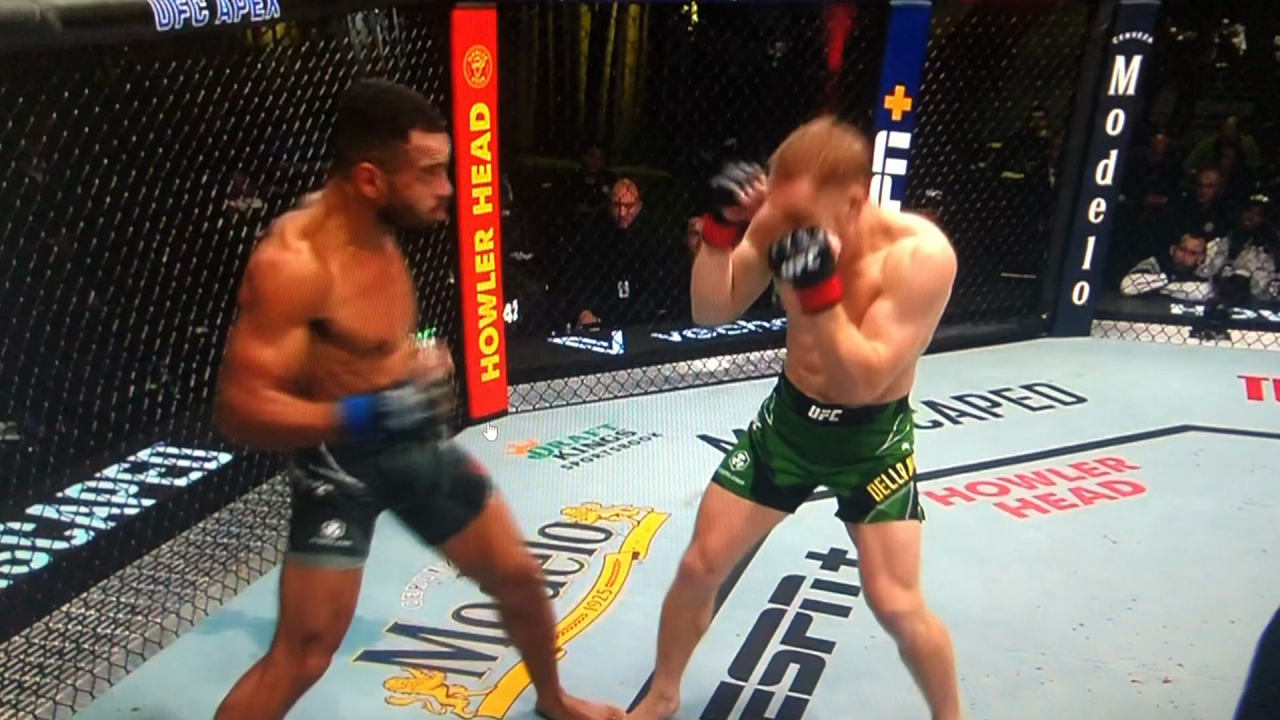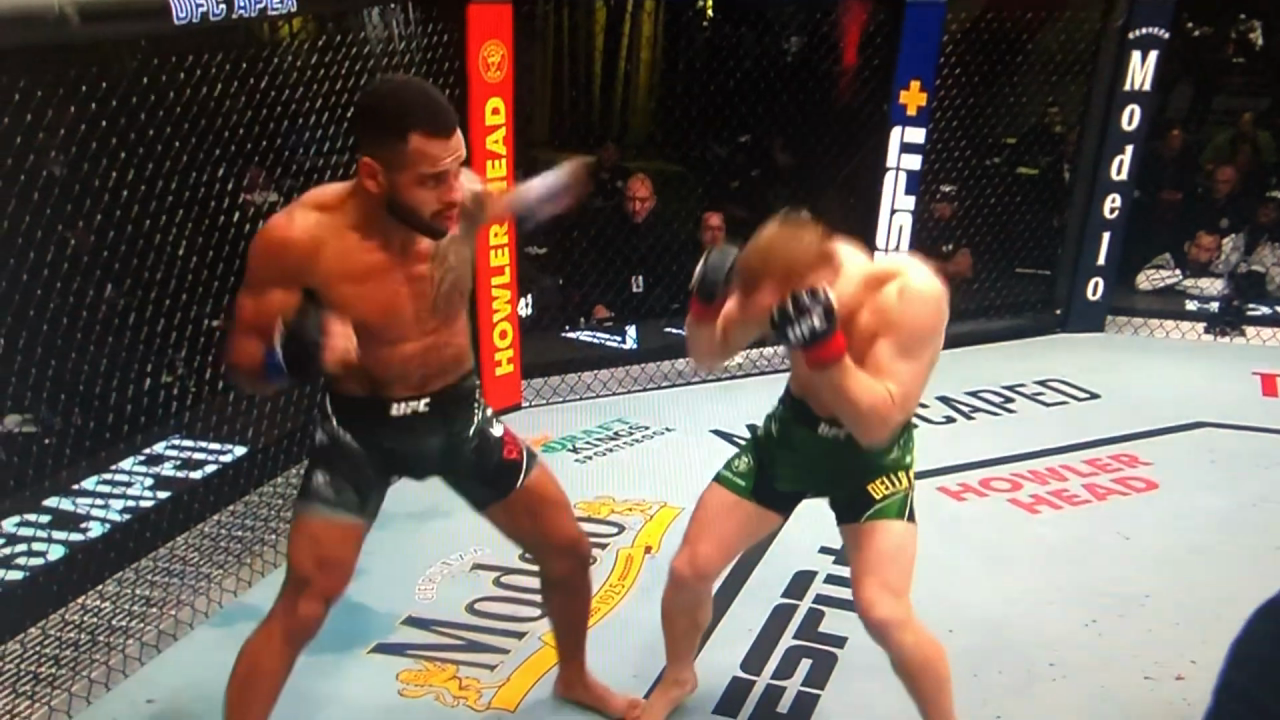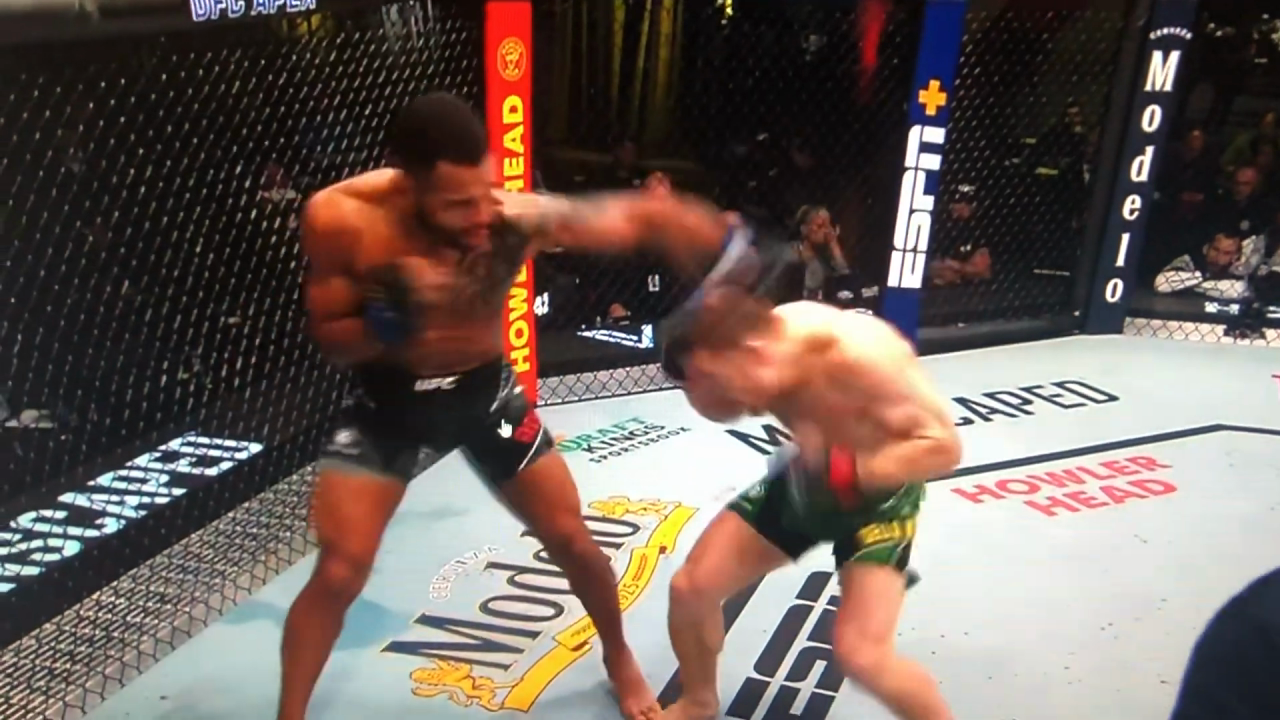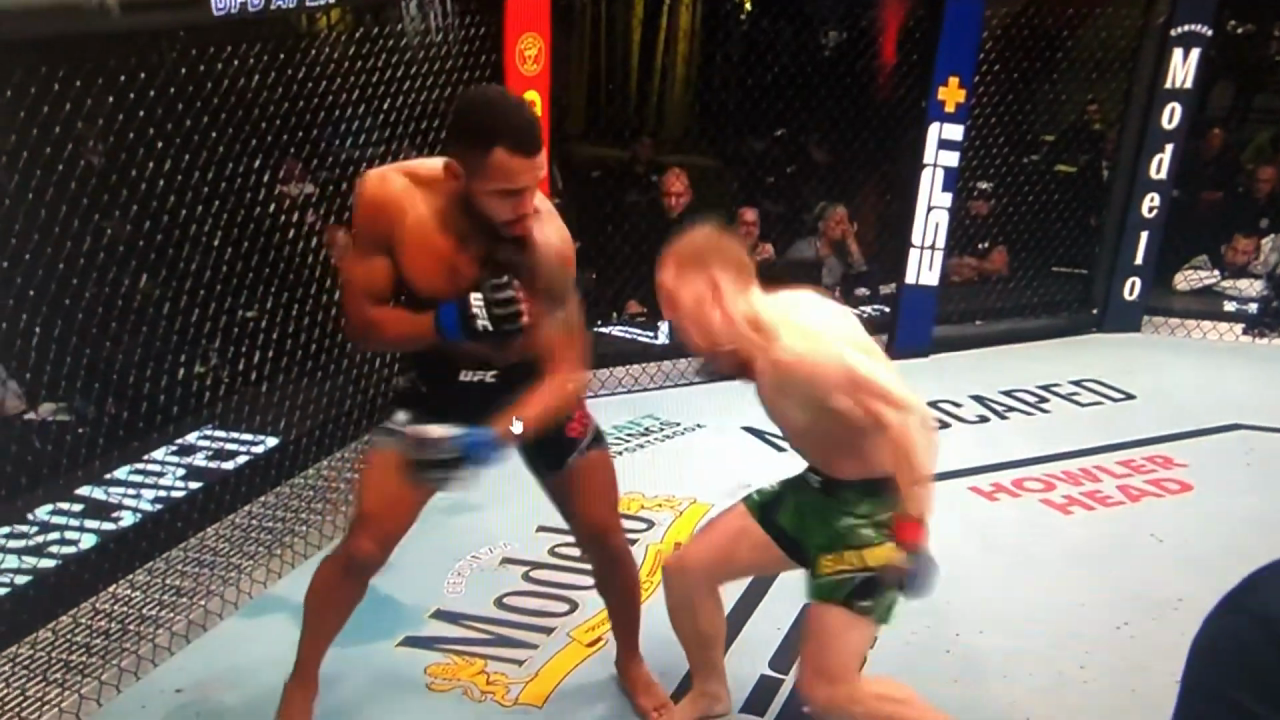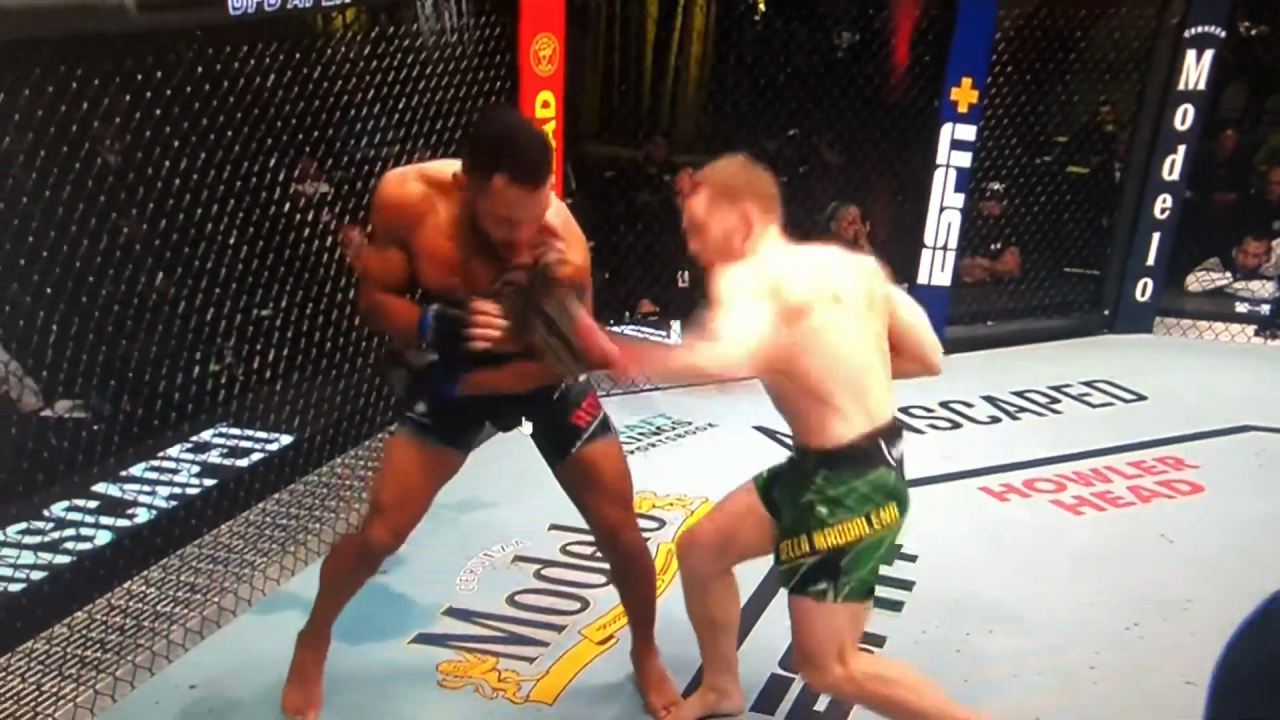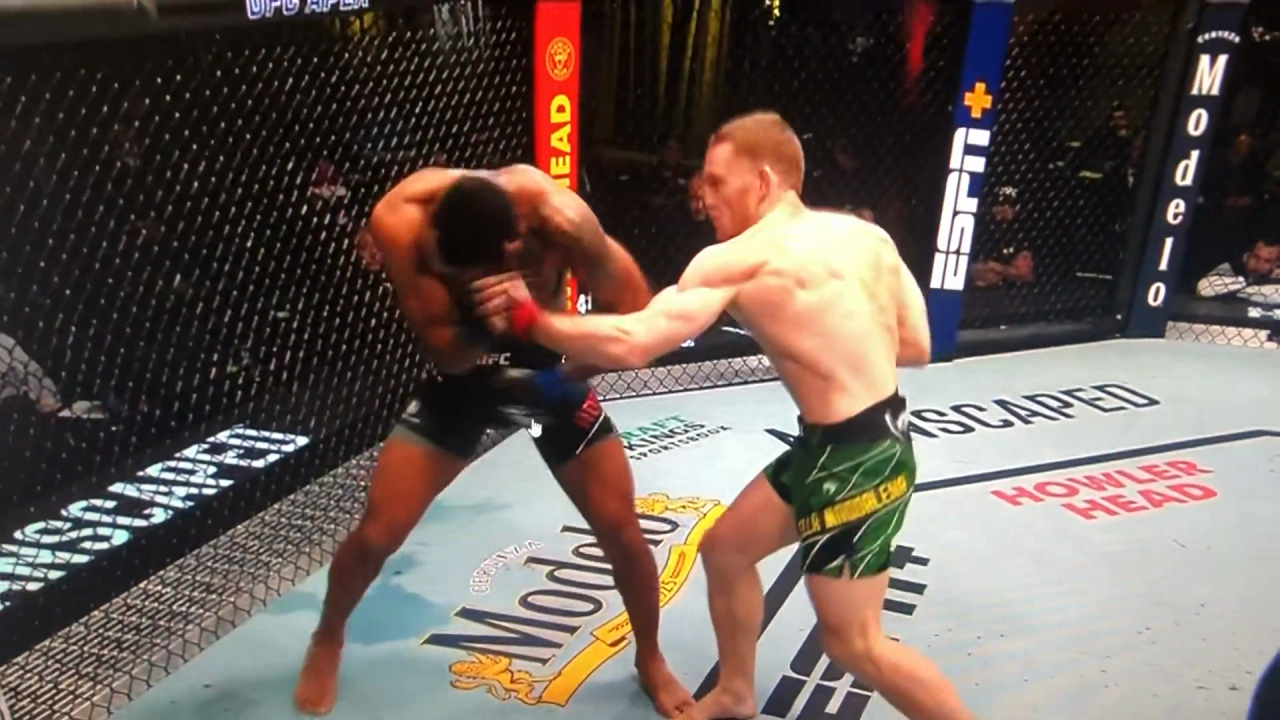
dt=0.2s
person 1, frame 1
left shoulder: (389, 226)
right shoulder: (293, 260)
right elbow: (240, 411)
right wrist: (361, 419)
left hip: (423, 445)
right hip: (338, 465)
left knee: (520, 581)
right knee: (305, 653)
person 1, frame 2
left shoulder: (456, 199)
right shoulder: (299, 238)
right elbow: (240, 357)
left wrist: (545, 189)
right wrist: (289, 356)
left hip: (456, 412)
right hip: (360, 427)
left knee: (567, 551)
right knee: (303, 611)
person 1, frame 3
left shoulder: (509, 216)
right shoulder: (336, 217)
left elbow: (641, 217)
right elbow: (327, 342)
left wrist: (725, 246)
right wrist: (385, 320)
left hip: (484, 394)
right hip: (387, 402)
left knee: (575, 545)
right knee: (336, 580)
left ankle: (619, 664)
person 1, frame 4
left shoulder: (545, 242)
right shoulder: (386, 196)
left elbow: (569, 372)
right elbow: (363, 321)
left wrist: (491, 435)
right wrist: (460, 323)
left hip: (532, 387)
right hip: (440, 384)
left knee: (604, 536)
right knee: (363, 551)
left ankle: (630, 661)
person 1, frame 5
left shoulder: (561, 255)
right shoulder: (406, 194)
left elbow: (548, 367)
right elbow: (373, 298)
left wrist: (452, 385)
right wrist: (437, 324)
left hip: (544, 376)
right hip: (453, 372)
left knee: (621, 534)
right knee: (378, 535)
left ankle: (647, 657)
right ankle: (311, 646)
person 1, frame 6
left shoulder: (556, 218)
right shoulder: (398, 220)
left elbow: (635, 303)
right elbow: (445, 350)
left wrist: (561, 373)
right wrist: (479, 333)
left hip: (547, 375)
right hip: (459, 376)
left knee: (622, 532)
right knee: (375, 535)
left ankle: (651, 661)
right ankle: (327, 642)
person 2, frame 1
left shoulder: (920, 254)
right shoulder: (782, 221)
left elbow: (867, 380)
right elbow: (711, 311)
left wrist: (819, 291)
right wrist: (719, 229)
left hip: (873, 435)
right hip: (788, 416)
left knee: (895, 604)
right knee: (702, 566)
person 2, frame 2
left shoulder: (910, 293)
right shoulder: (774, 281)
left elbow: (878, 423)
right elbow: (708, 358)
left wrist: (825, 343)
right wrist: (705, 308)
left hip: (872, 450)
right hip: (794, 427)
left knee: (883, 611)
right knee: (690, 569)
person 2, frame 3
left shoulder: (855, 354)
right shoulder: (762, 338)
left elbow: (942, 444)
right elbow: (721, 409)
left wrist: (842, 473)
right wrist: (698, 382)
left hip: (878, 498)
right hip: (805, 485)
left knee: (863, 656)
right knee: (691, 590)
person 2, frame 4
left shoulder: (790, 341)
right shoulder: (782, 312)
left elbow: (909, 419)
left wrist: (910, 532)
right wrist: (749, 367)
left hip: (870, 511)
right hip: (826, 489)
right knee: (685, 571)
person 2, frame 5
left shoulder: (745, 278)
right shoulder: (849, 264)
left elbow: (726, 360)
right elbow: (927, 357)
left wrist: (612, 352)
left hip: (846, 483)
right hip: (846, 464)
left knee: (826, 669)
right knee: (699, 552)
person 2, frame 6
left shoulder: (740, 258)
right shoulder: (865, 234)
left elbow: (632, 341)
right elbow: (914, 347)
left wrist: (528, 319)
left hip: (858, 459)
right hip: (846, 442)
left knee: (853, 643)
right knee: (725, 549)
